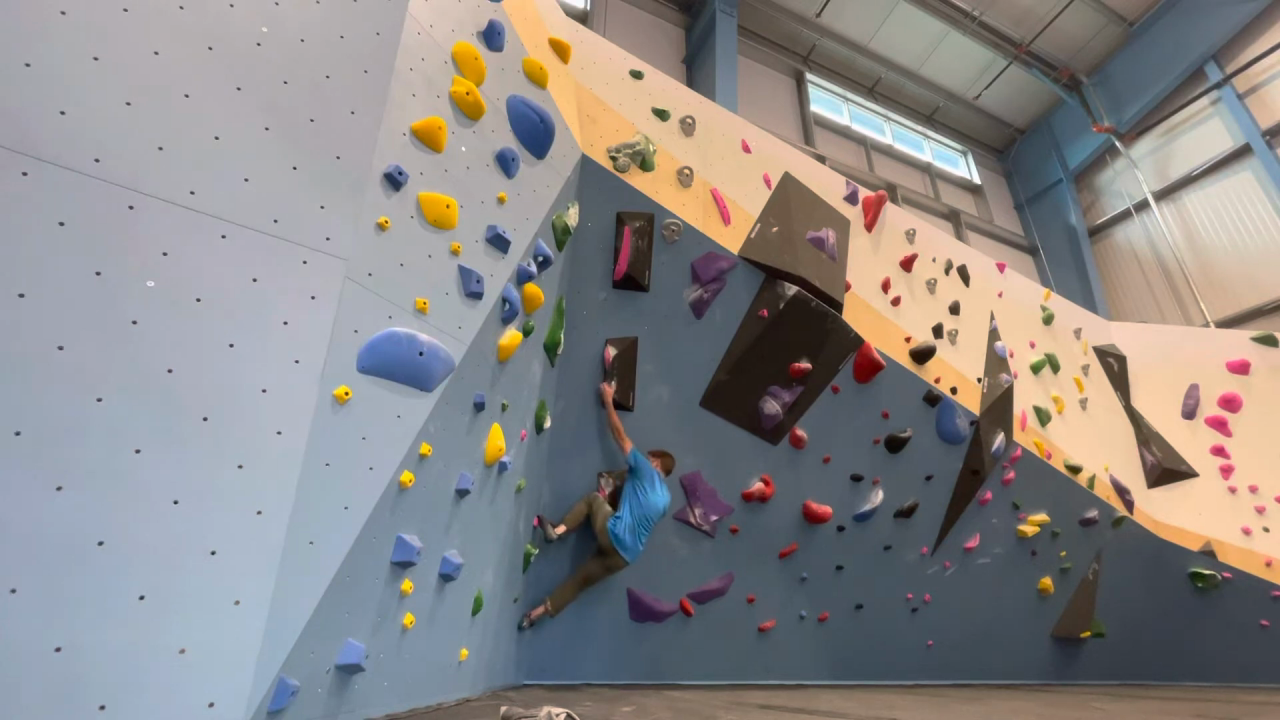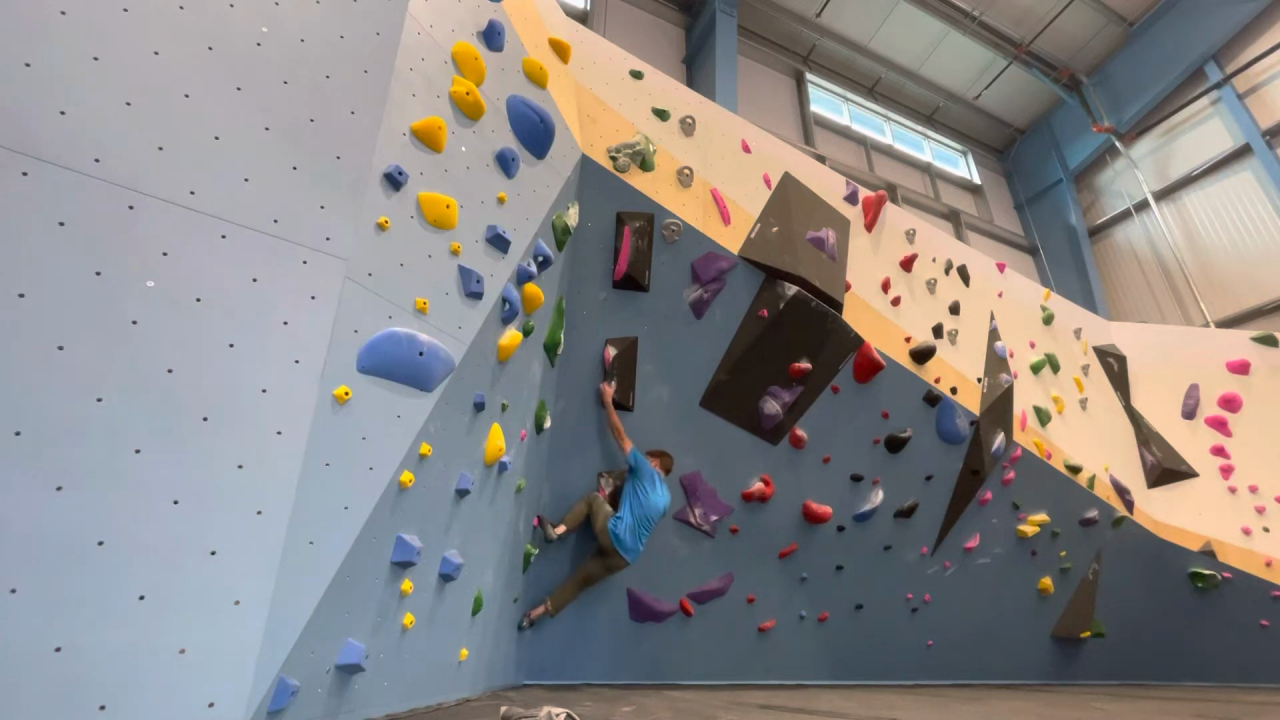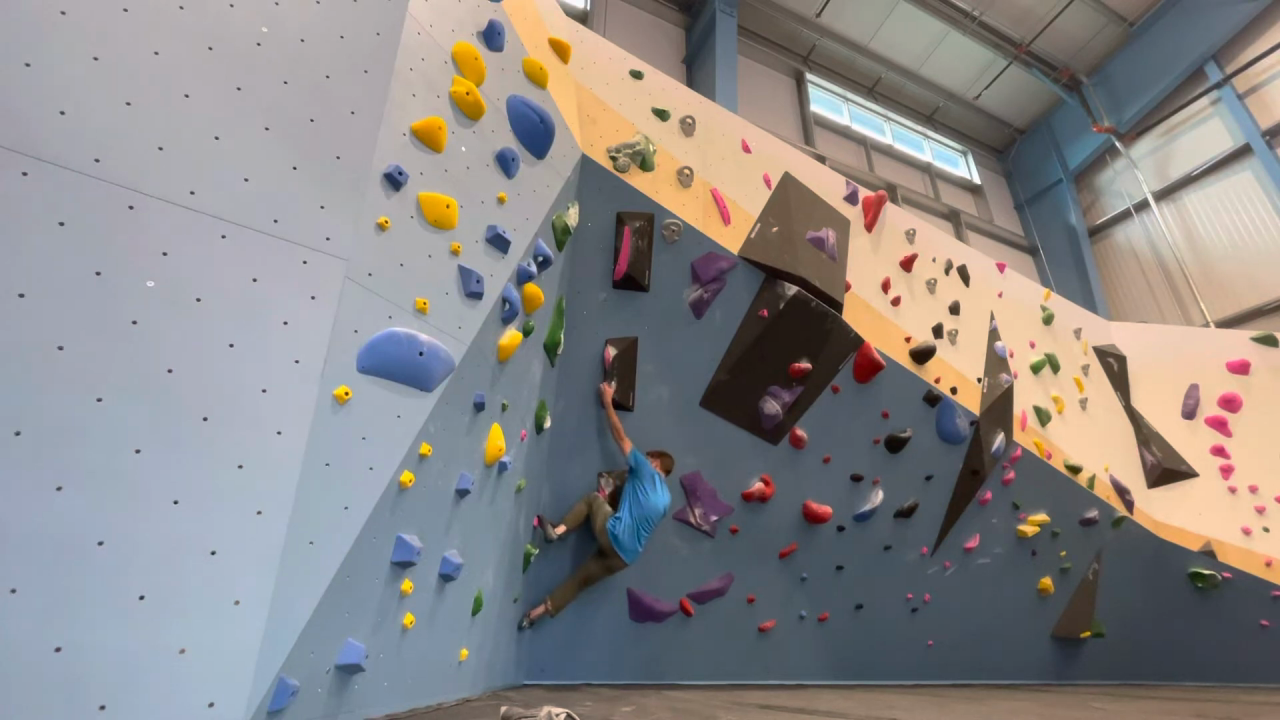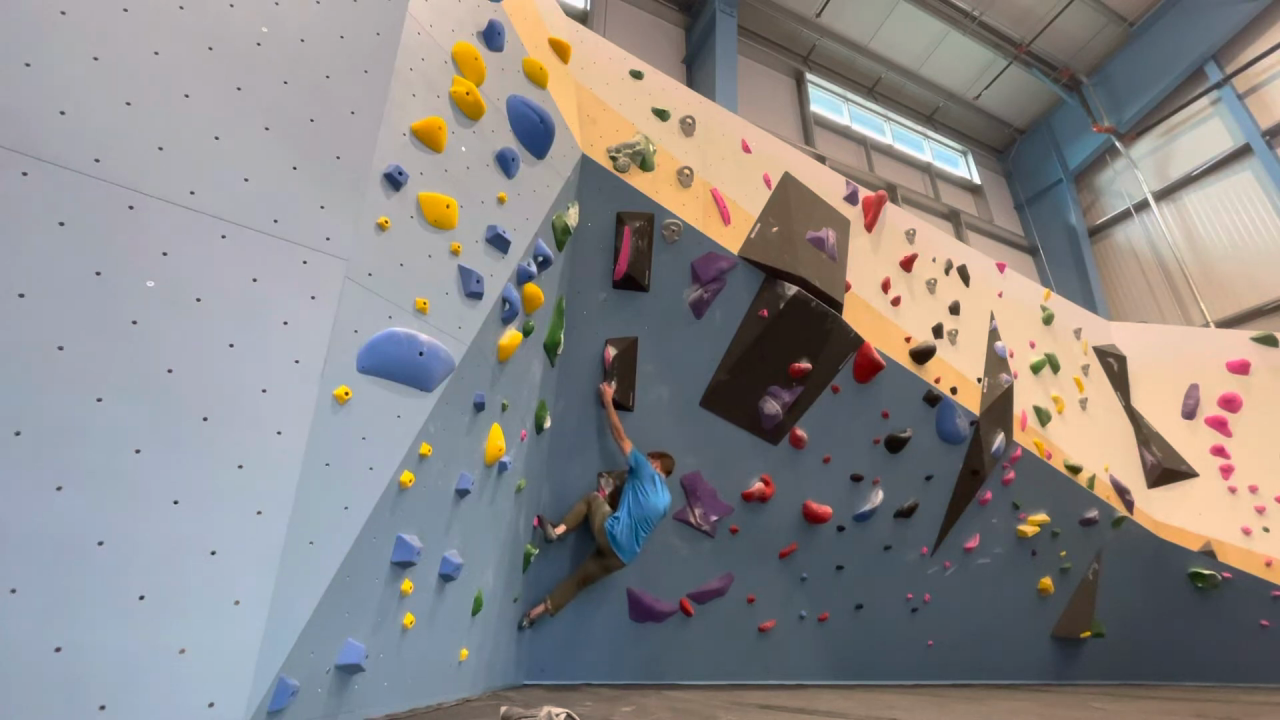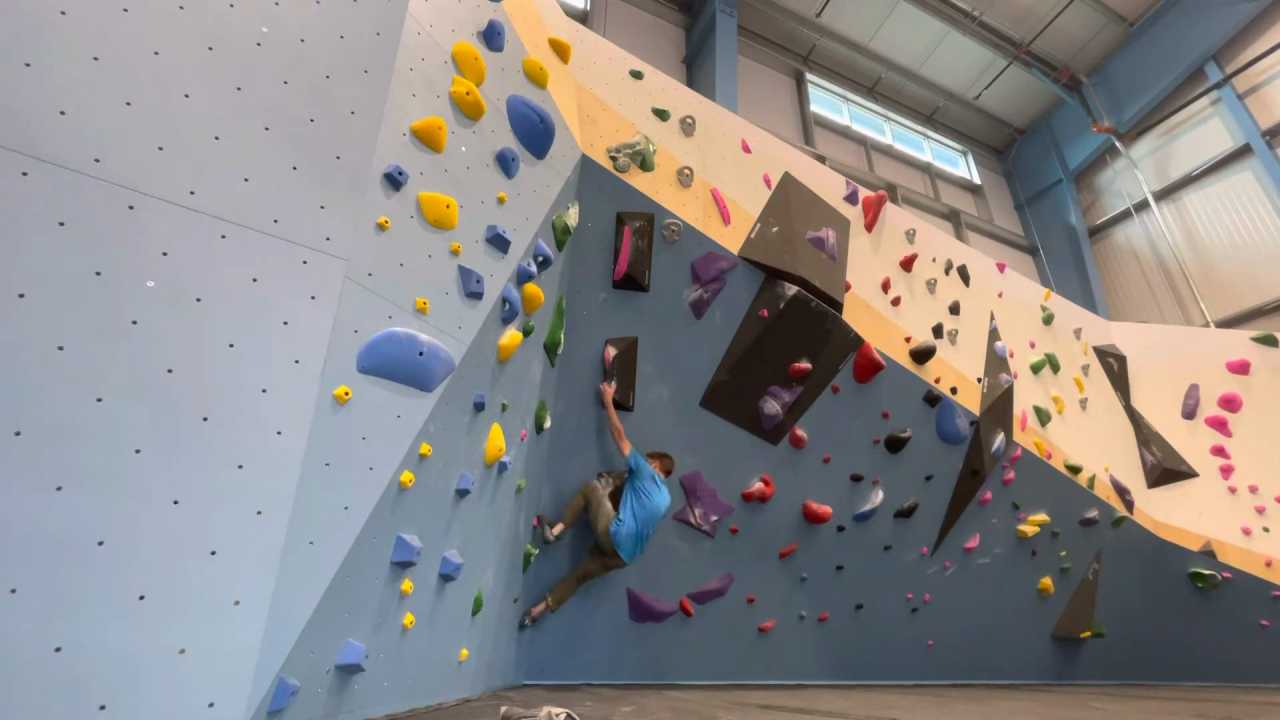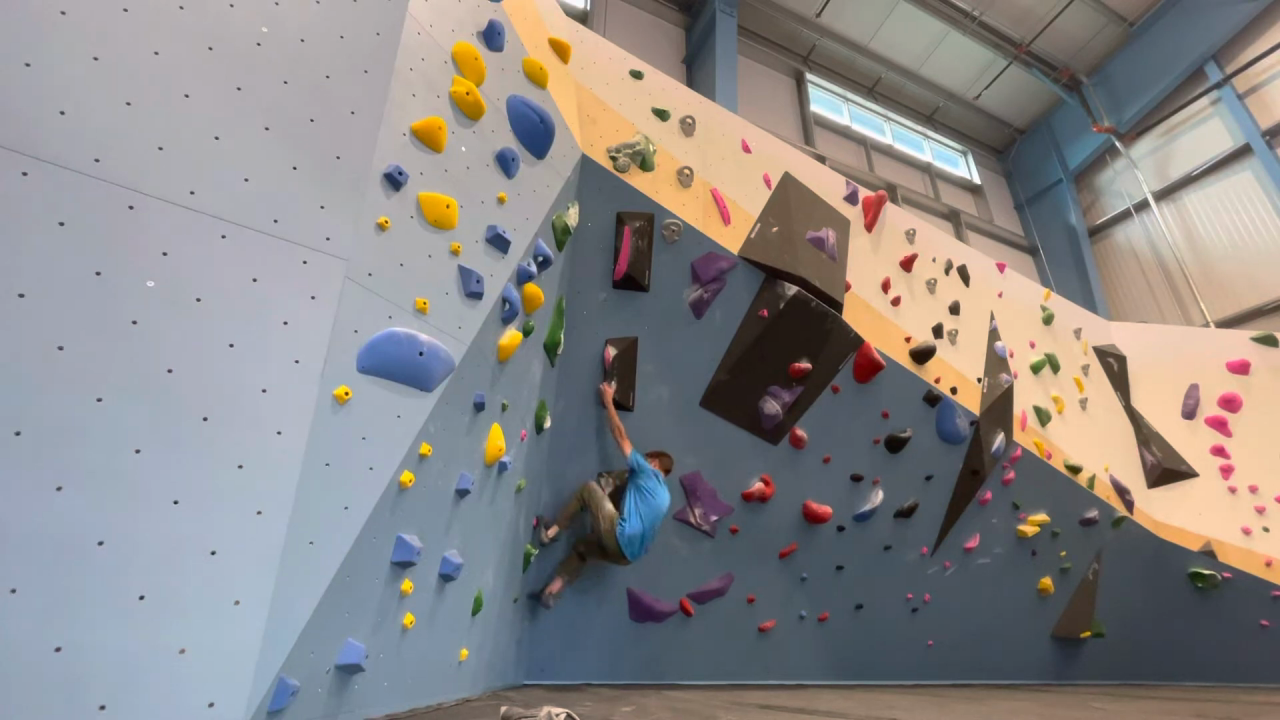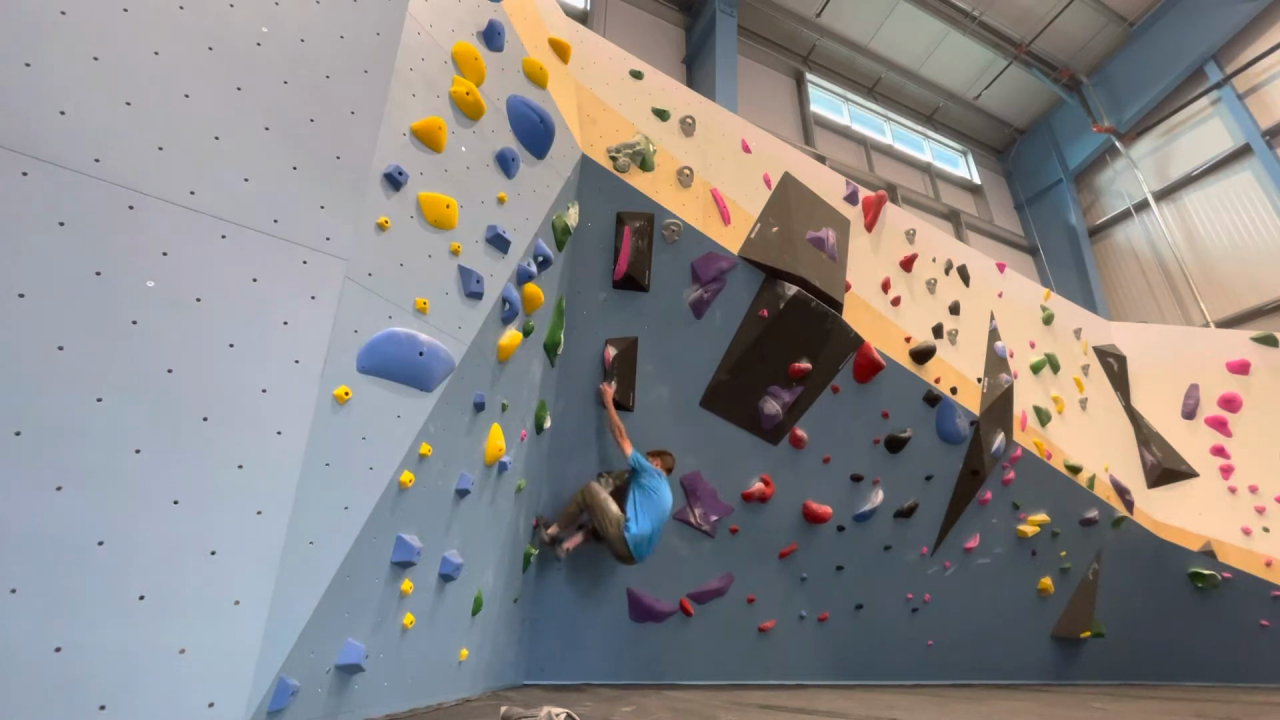
dt=0.2s
person 1, frame 1
left shoulder: (645, 471)
right shoulder: (665, 498)
left elbow: (620, 436)
left wrist: (608, 401)
right wrist: (615, 495)
left hip: (613, 535)
right hip: (627, 554)
left knee: (593, 498)
right knee: (580, 579)
left ankle: (557, 530)
right ankle: (540, 611)
person 1, frame 2
left shoulder: (645, 470)
right shoulder: (665, 497)
left elbow: (620, 435)
left wrist: (608, 400)
right wrist: (616, 497)
left hip: (614, 536)
right hip: (627, 555)
left knee: (594, 498)
right knee: (581, 579)
left ankle: (558, 530)
right ankle: (541, 610)
person 1, frame 3
left shoulder: (645, 471)
right shoulder: (665, 498)
left elbow: (620, 436)
left wrist: (607, 401)
right wrist: (615, 499)
left hip: (613, 536)
right hip: (627, 555)
left knee: (593, 498)
right knee: (581, 579)
left ankle: (557, 530)
right ankle: (539, 611)
person 1, frame 4
left shoulder: (645, 471)
right shoulder: (666, 499)
left elbow: (620, 437)
left wrist: (608, 401)
left hip: (611, 536)
right hip: (625, 556)
left knee: (592, 498)
right knee: (580, 578)
left ankle: (557, 530)
right ankle: (539, 611)
person 1, frame 5
left shoulder: (645, 472)
right shoulder: (665, 498)
left elbow: (620, 437)
left wrist: (608, 401)
left hip: (613, 537)
right hip: (625, 556)
left knee: (591, 487)
right knee: (580, 574)
left ankle: (555, 530)
right ankle: (539, 609)
person 1, frame 6
left shoulder: (646, 472)
right shoulder: (664, 495)
left elbow: (621, 436)
left wrist: (608, 402)
left hip: (618, 537)
right hip: (627, 554)
left knee: (589, 488)
right knee: (582, 547)
left ankle: (551, 531)
right ankle: (552, 589)
person 1, frame 7
left shoulder: (648, 472)
right shoulder: (665, 493)
left elbow: (621, 437)
left wrist: (608, 401)
left hip: (624, 543)
right hip: (634, 553)
left knee: (592, 489)
right knee: (599, 519)
left ankle: (552, 531)
right ankle: (569, 544)
